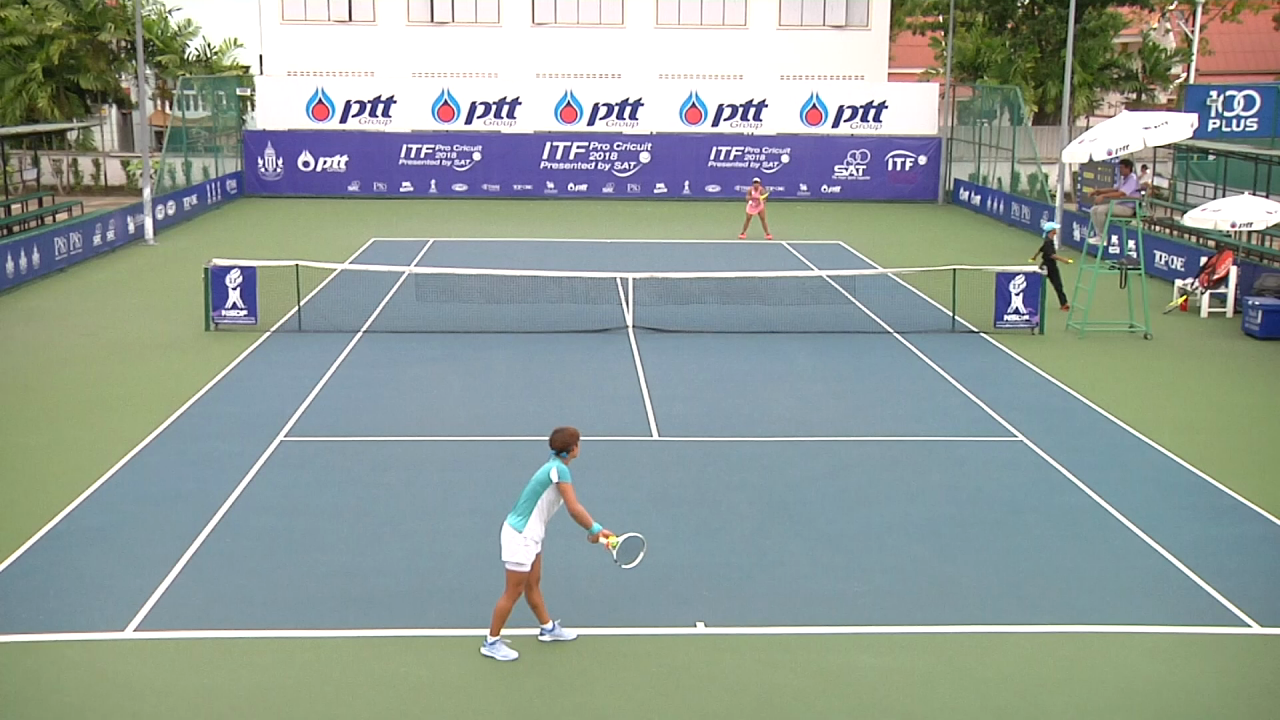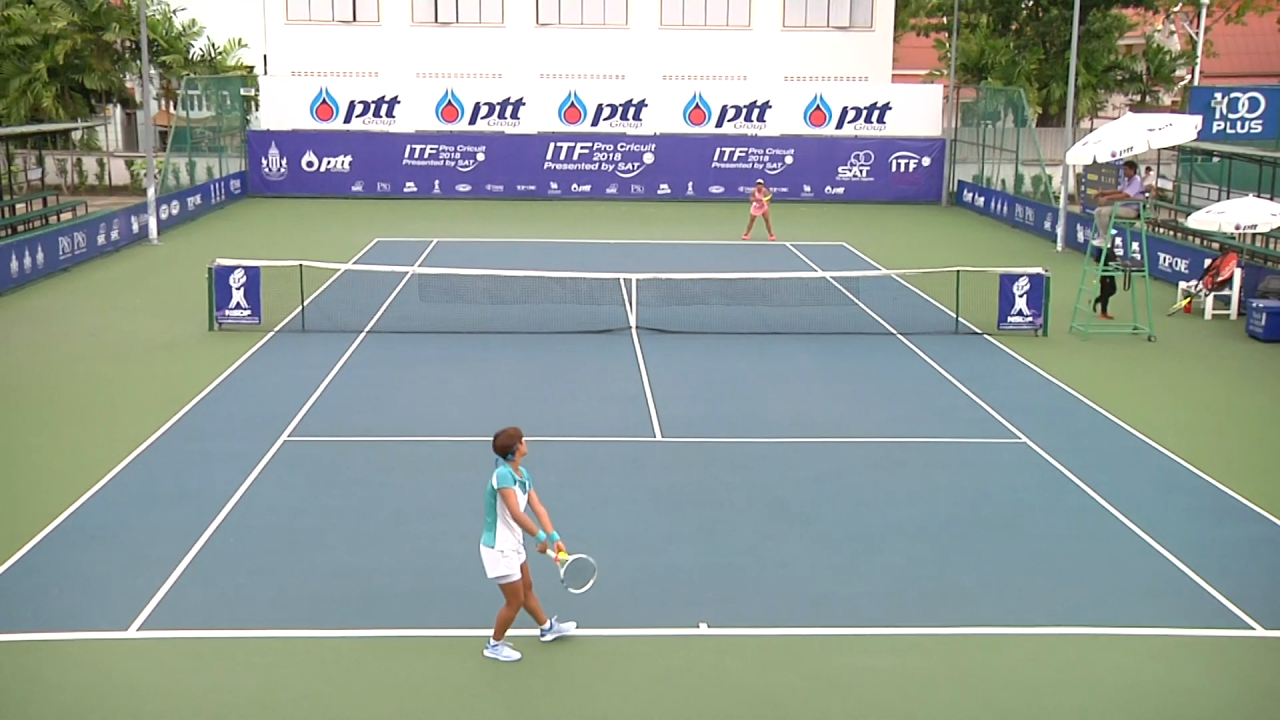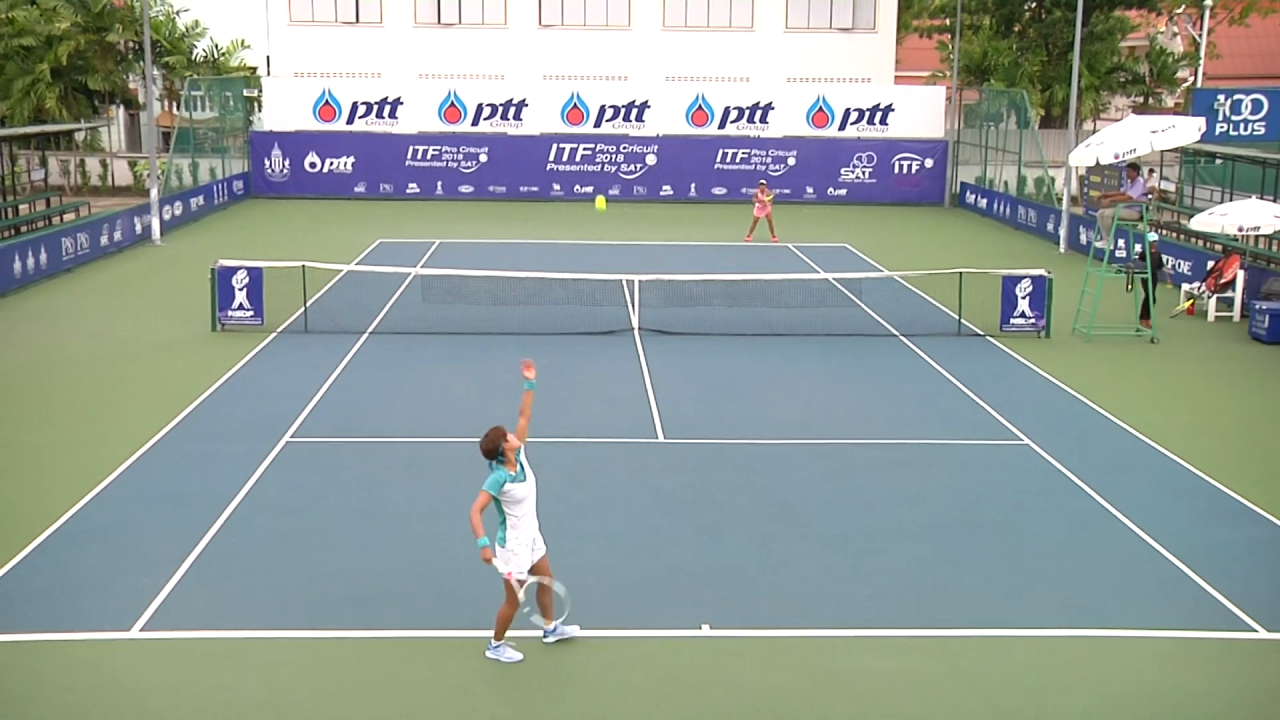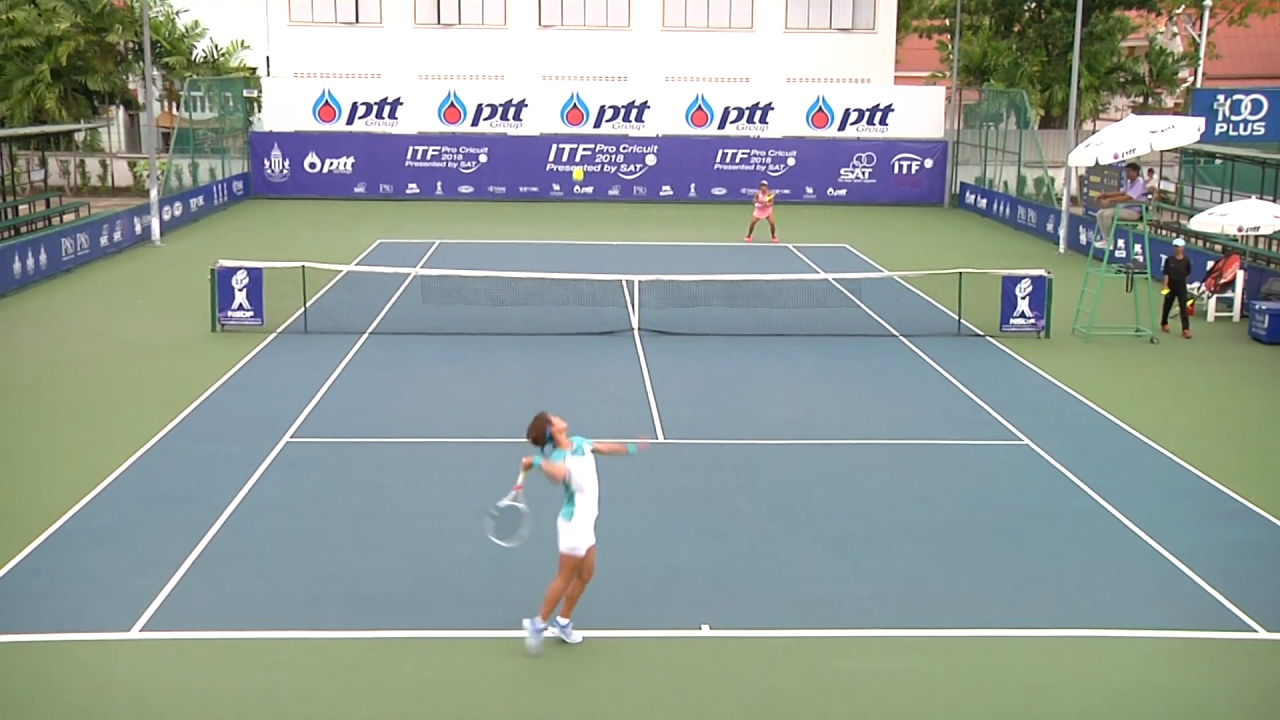
dt=0.7s
person 1, frame 1
left shoulder: (557, 468)
right shoulder: (559, 469)
left elbow: (574, 506)
right elbow: (574, 509)
left wrist: (597, 529)
right wrist: (594, 529)
left hip: (530, 535)
right hip: (520, 536)
left knee: (532, 584)
right knee: (513, 591)
left ankle: (548, 628)
right ankle: (491, 642)
person 1, frame 2
left shoulder: (523, 473)
right shoulder: (502, 475)
left elbow: (538, 507)
right elbow: (516, 514)
left wrist: (554, 537)
right wrist: (541, 537)
left hip: (512, 545)
right hip: (499, 549)
left knee: (527, 588)
right knee: (515, 601)
left ankle: (547, 628)
right ankle: (494, 645)
person 1, frame 3
left shoulder: (519, 457)
right shoulder: (498, 478)
left elbow: (525, 417)
right elbow: (475, 512)
left wrist: (529, 384)
right wrist: (484, 544)
left hip: (531, 538)
right hip: (512, 546)
left knee: (547, 581)
right knee: (514, 599)
left ankle: (551, 629)
right ankle: (496, 646)
person 1, frame 4
left shoulder: (578, 443)
right shoulder: (557, 456)
left elbow: (605, 448)
right elbow: (562, 474)
left wrist: (631, 447)
right wrist: (535, 461)
left hip: (585, 521)
right hip: (575, 523)
left knee: (584, 576)
right knee: (566, 577)
left ankle: (561, 622)
right ankle: (538, 623)
